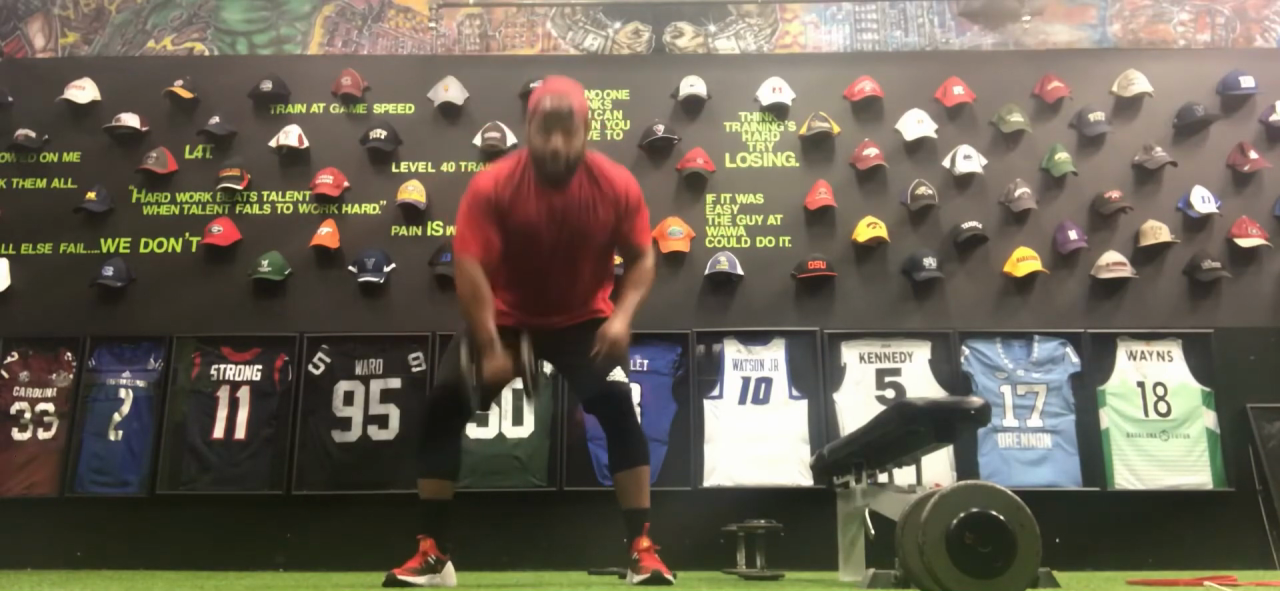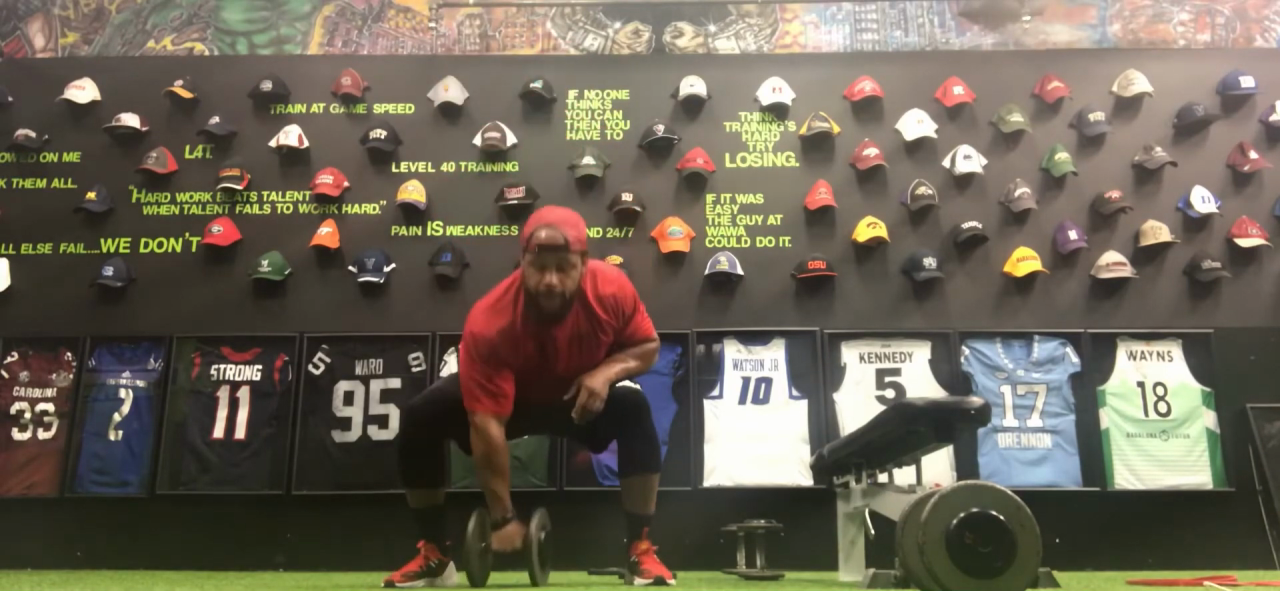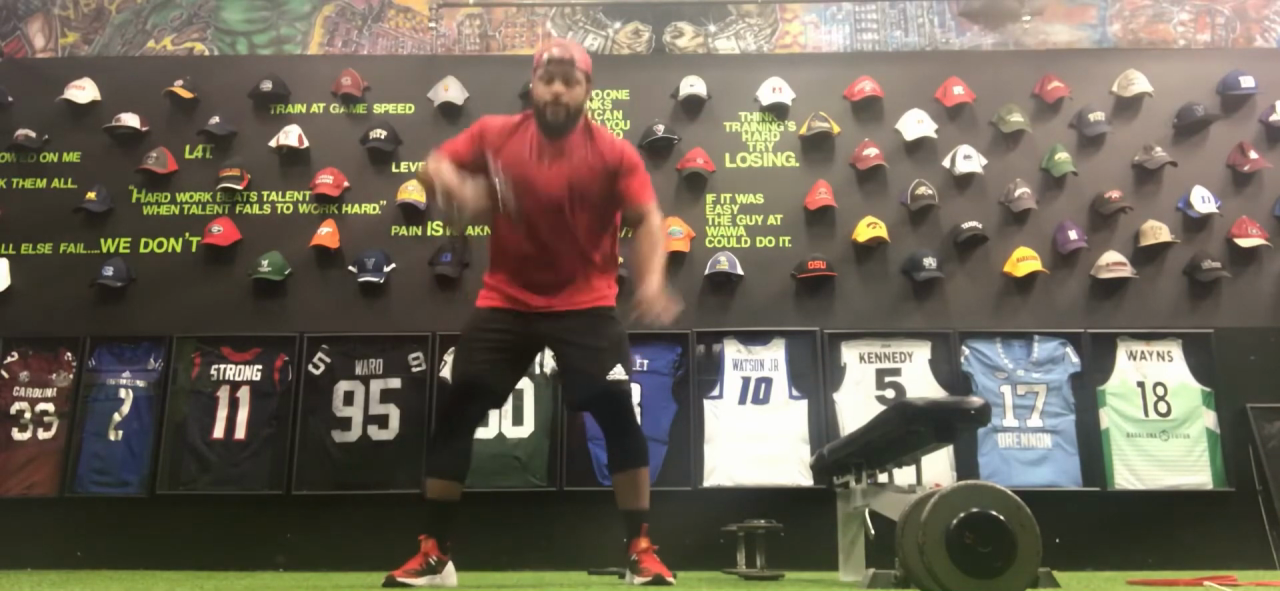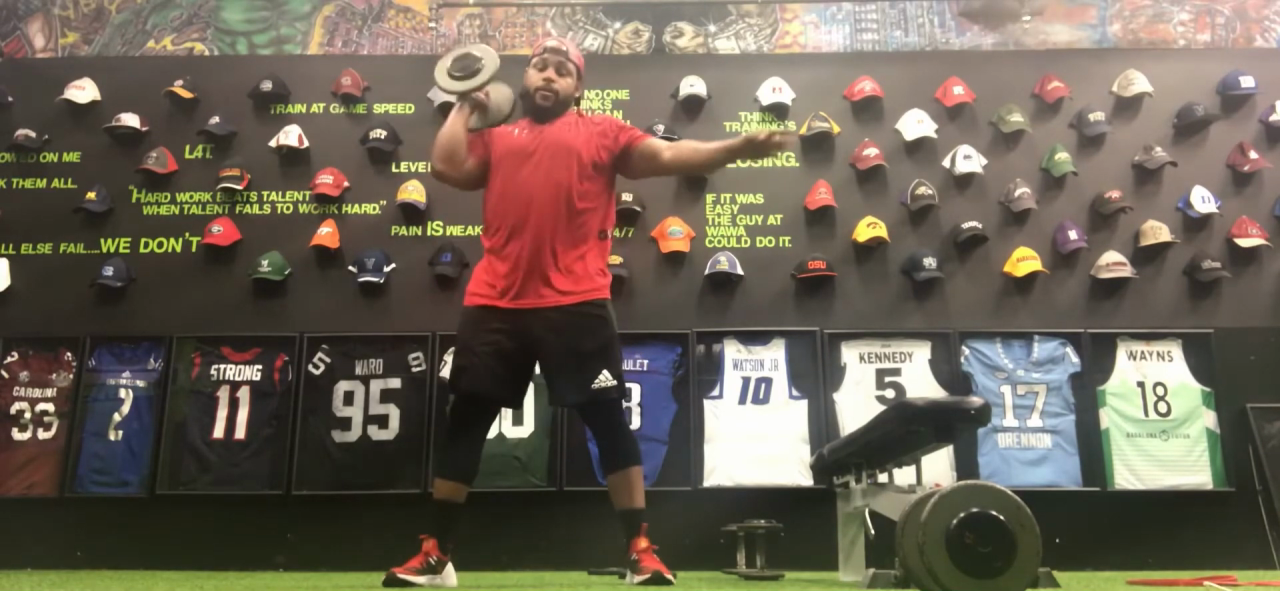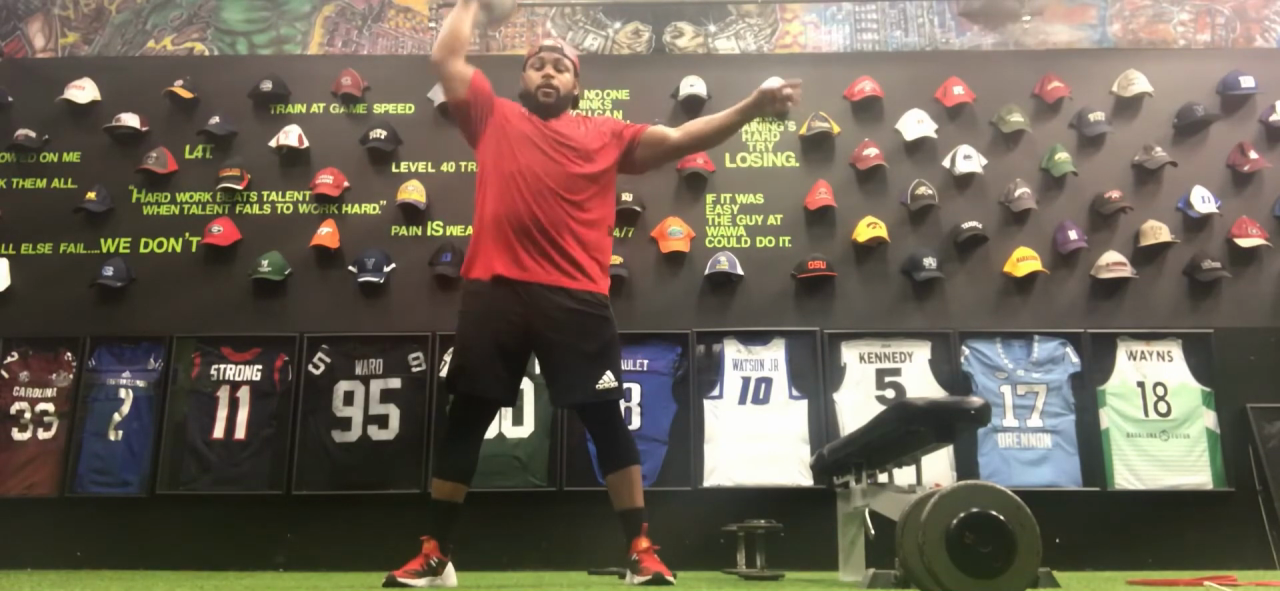
dt=0.4s
person 1, frame 1
left shoulder: (617, 184)
right shoulder: (492, 186)
left elbow: (641, 257)
right elbow: (470, 268)
left wrist: (622, 318)
right wrist: (489, 350)
left hip: (582, 319)
right hip: (503, 318)
left knee: (618, 408)
right knee: (443, 407)
left ankle: (642, 549)
person 1, frame 2
left shoulder: (613, 292)
right shoulder: (489, 322)
left elbow: (647, 346)
right elbow: (487, 428)
left wrist: (606, 372)
right wrist: (501, 518)
left hip: (581, 393)
right hip: (507, 399)
left knee: (634, 411)
right knee: (420, 419)
left ankle: (642, 552)
right ankle: (433, 554)
person 1, frame 3
left shoulder: (614, 152)
right shoulder: (497, 134)
left elbow: (647, 219)
right elbow: (435, 163)
left wrist: (652, 282)
right wrist: (458, 185)
left hip: (587, 305)
right hip: (506, 304)
left knee: (617, 412)
right knee: (456, 414)
person 1, frame 4
left shoulder: (602, 132)
right shoulder: (498, 137)
left elbow: (667, 155)
right elbow: (447, 168)
left wrist: (741, 145)
right wrist: (465, 105)
left hip: (576, 302)
right hip: (494, 304)
left knee: (608, 419)
right knee: (466, 419)
person 1, frame 5
left shoulder: (607, 136)
right shoulder: (492, 116)
left elbow: (679, 138)
right elbow: (444, 58)
left wrist: (751, 106)
left hip: (575, 296)
right hip: (494, 289)
left knee: (606, 418)
right knee: (465, 417)
